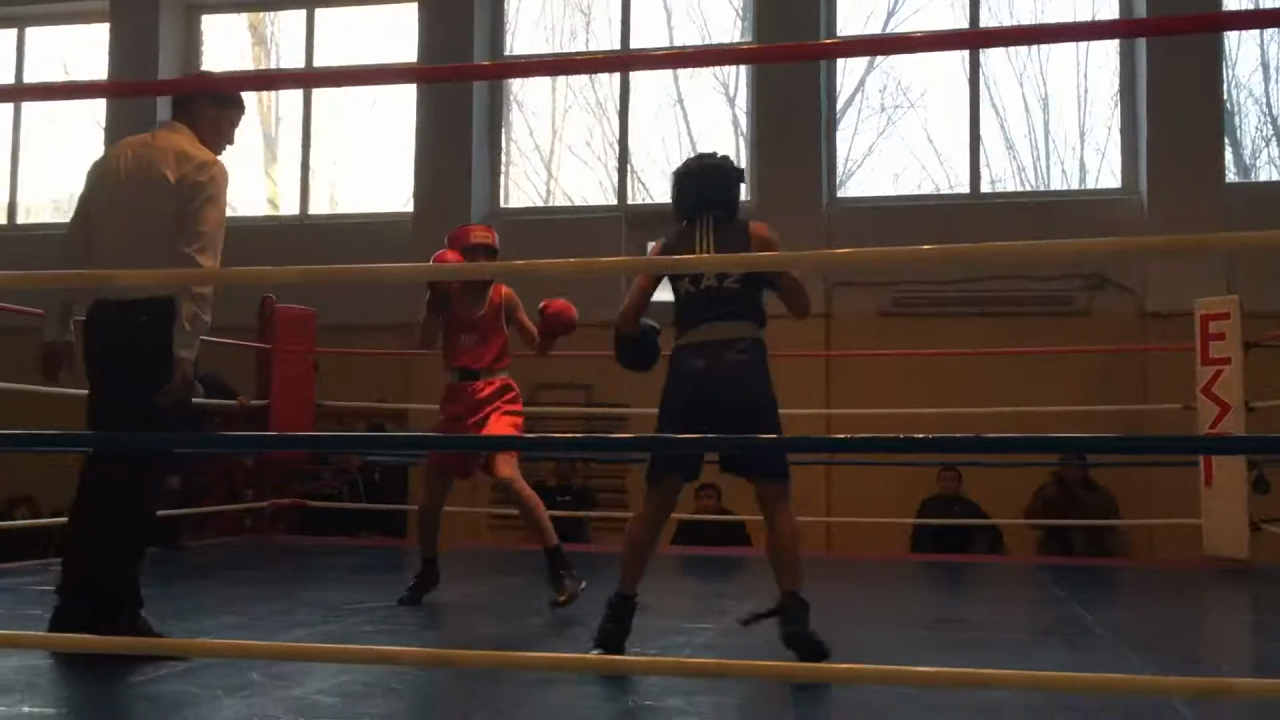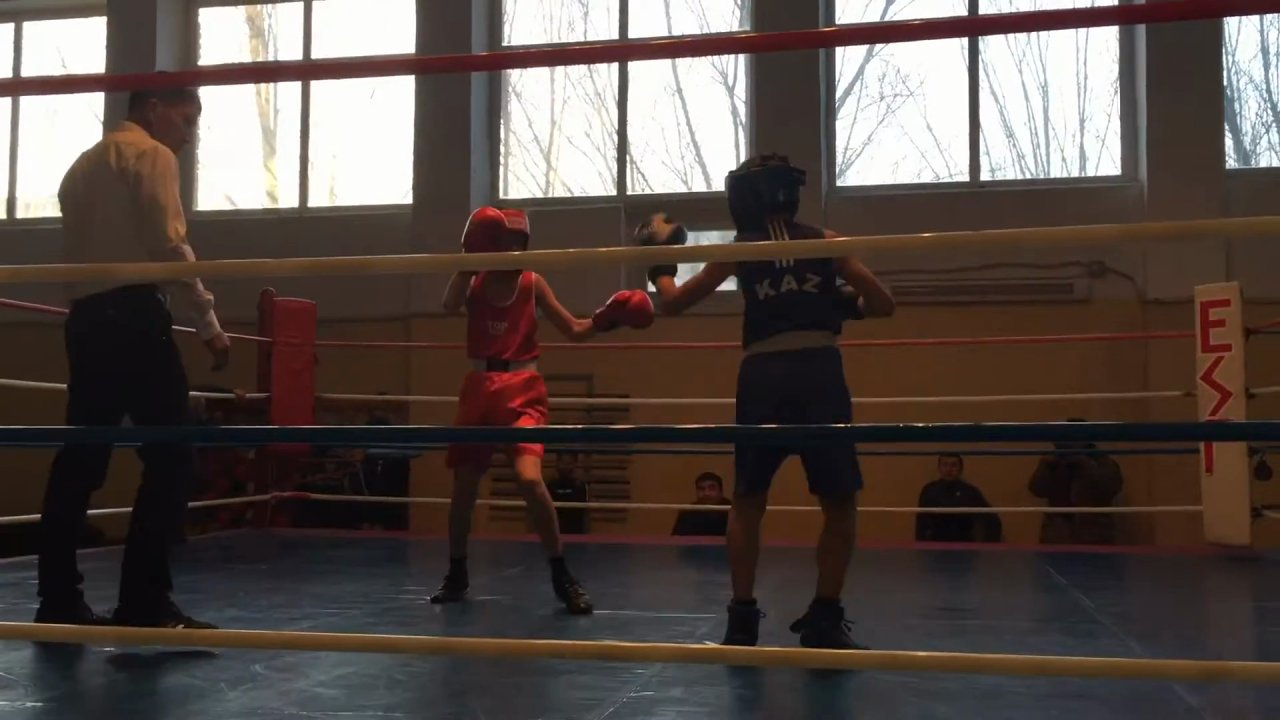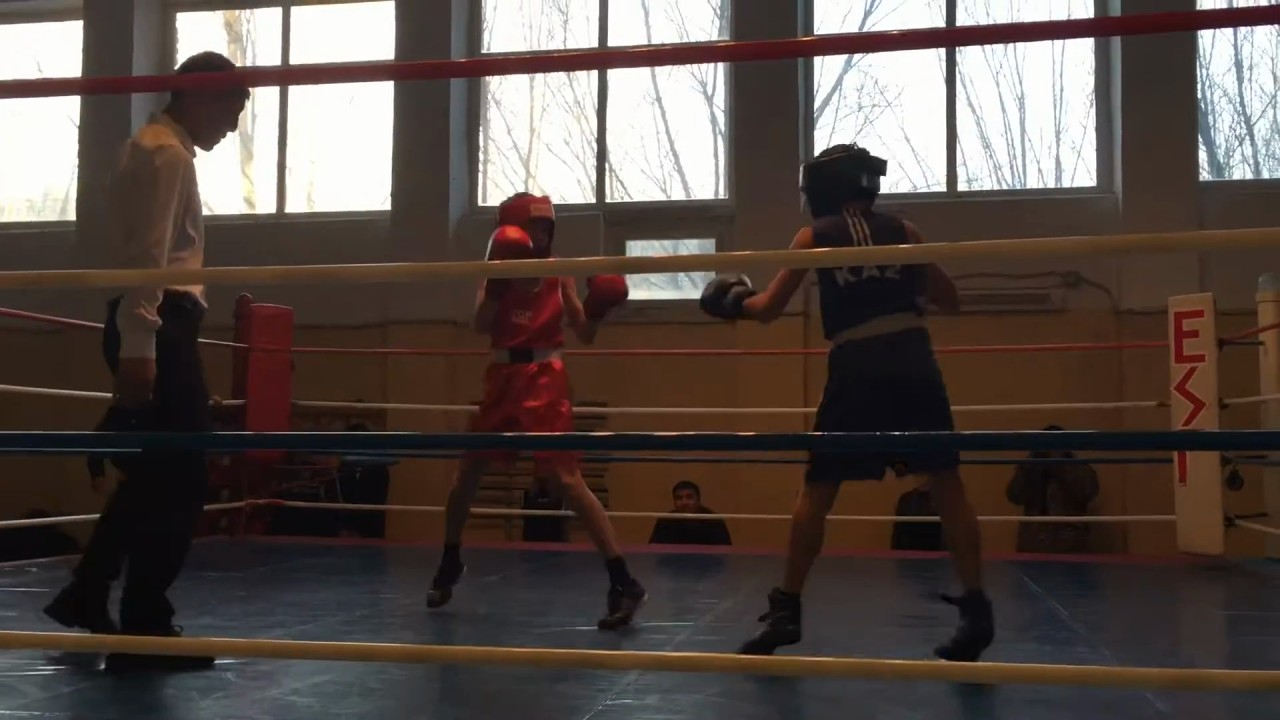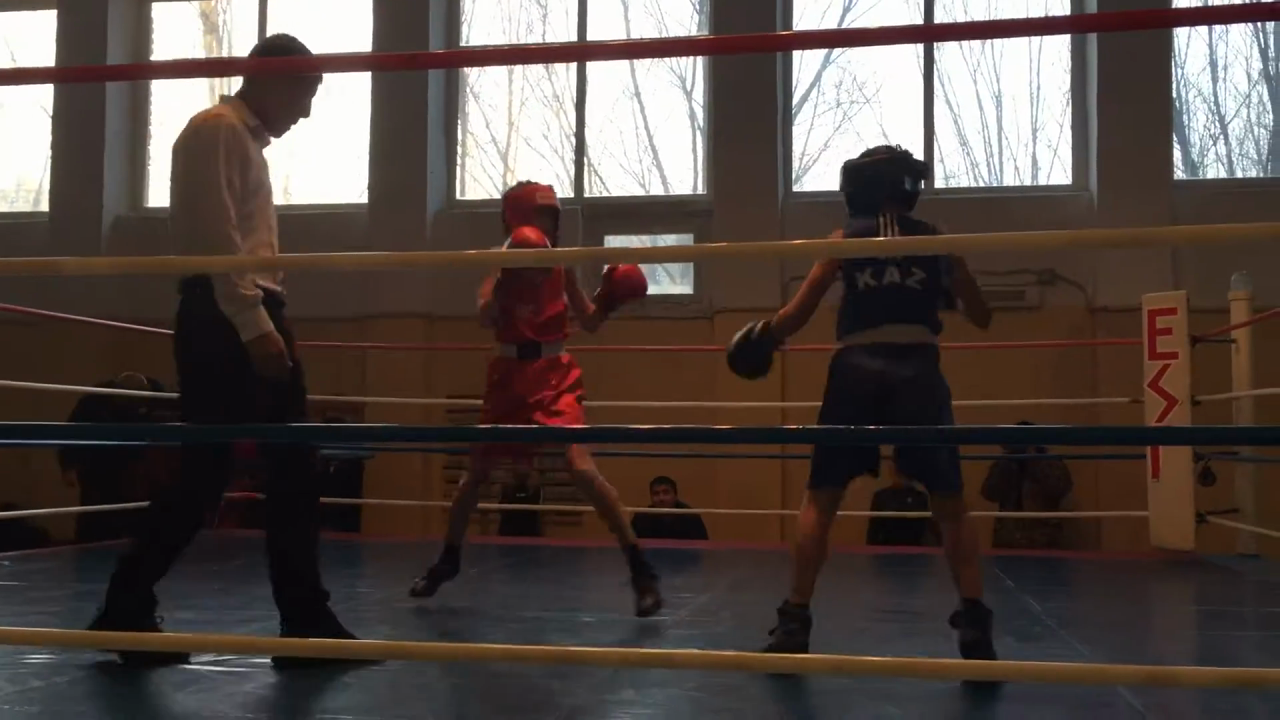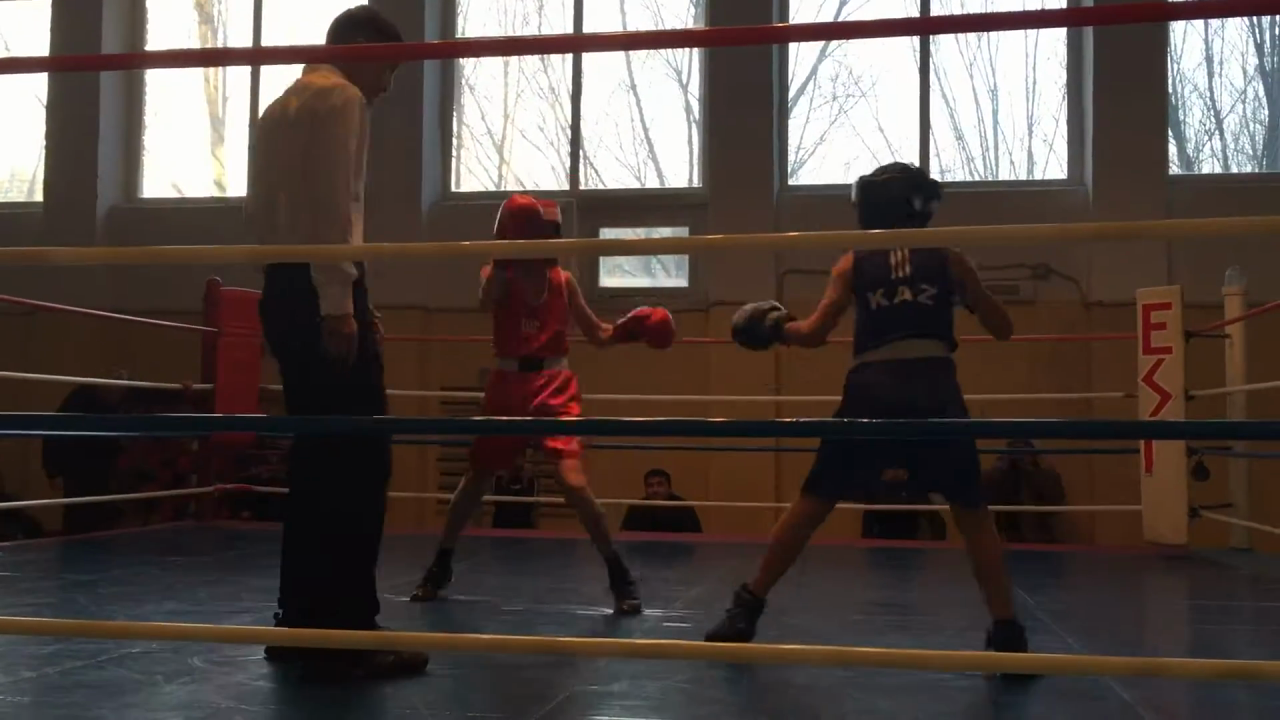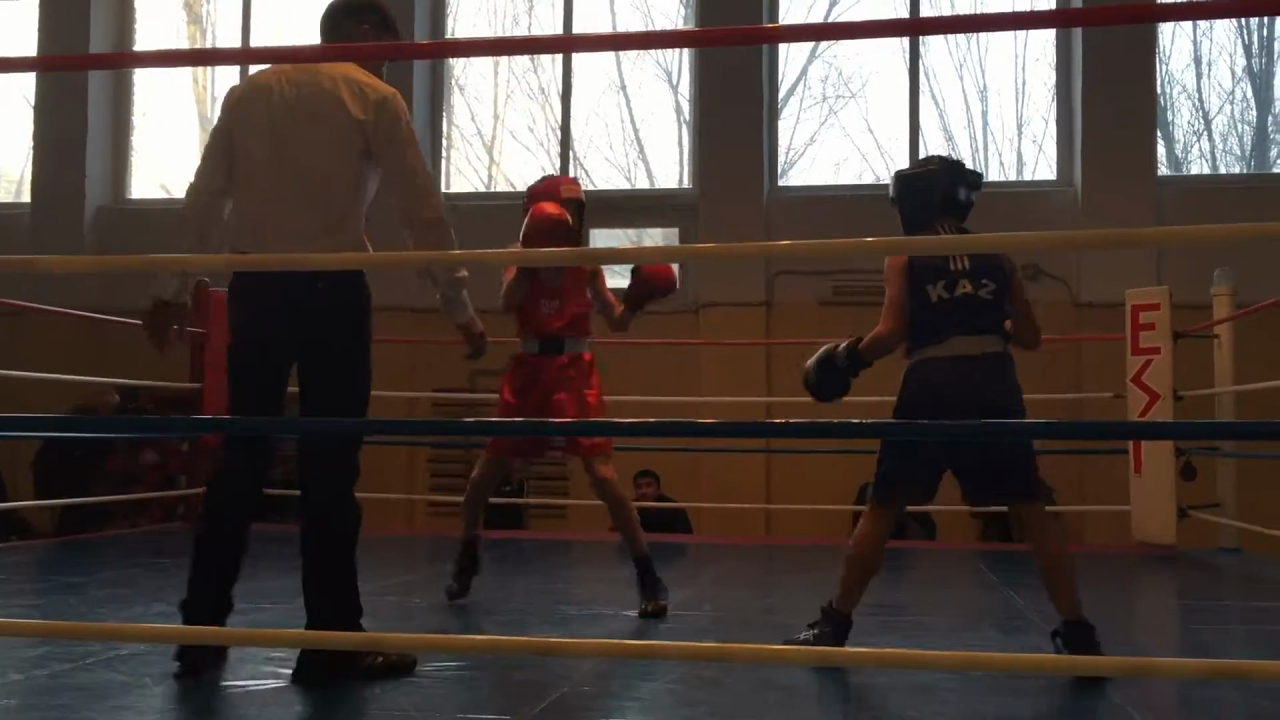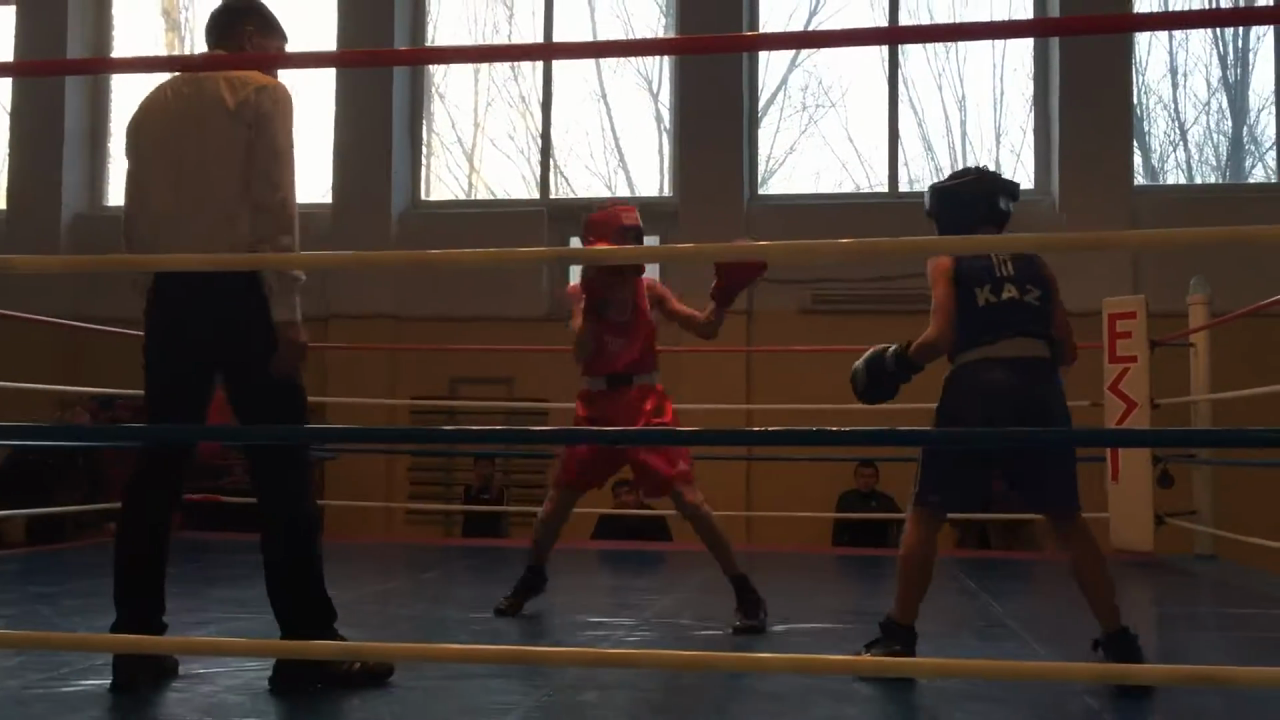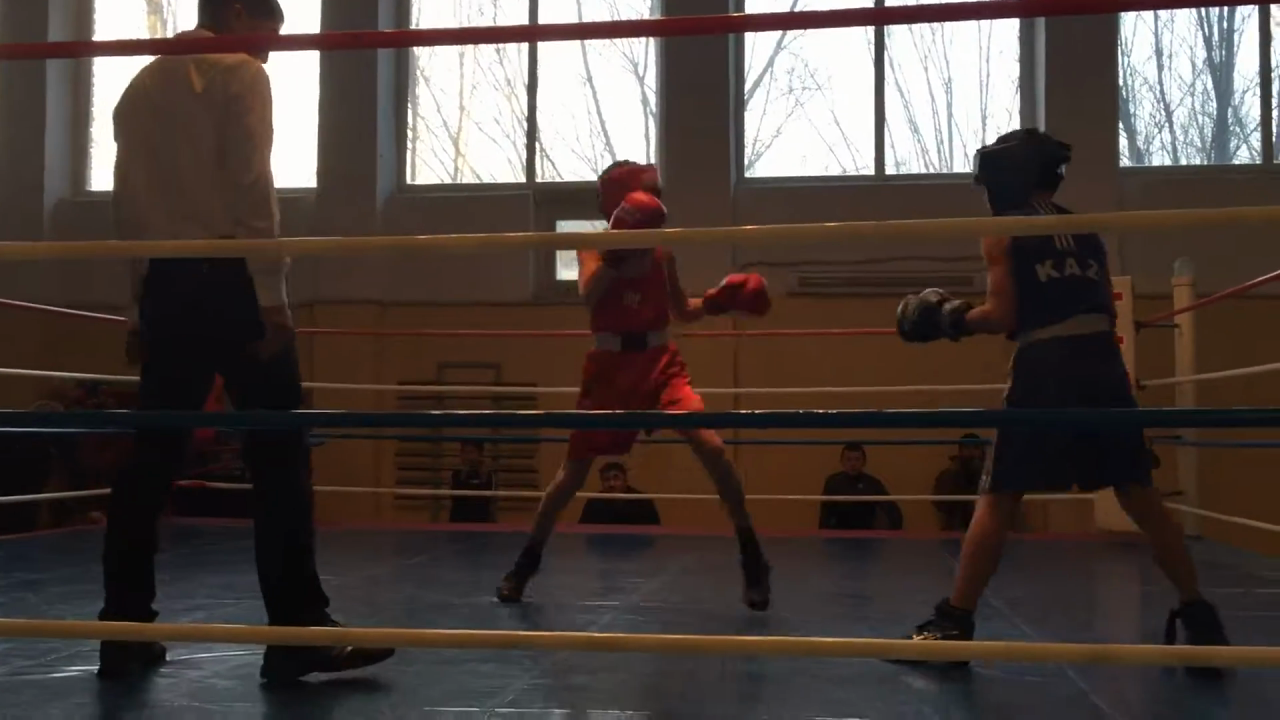
dt=0.5s
person 1, frame 1
left shoulder: (112, 159)
right shoulder: (201, 166)
left elbow: (74, 251)
right elbow: (197, 265)
left wrist: (58, 329)
right wrist: (186, 350)
left hip: (104, 322)
right hip: (154, 323)
left knee: (107, 462)
right knee: (140, 472)
left ankle: (78, 606)
right ankle: (113, 619)
person 1, frame 2
left shoulder: (81, 166)
right shoulder: (150, 155)
left elbow: (78, 254)
right elbow: (168, 244)
right wrist: (207, 322)
left hip: (85, 319)
right hip: (132, 314)
left knee: (80, 458)
right knee: (171, 456)
left ankle: (59, 601)
right ankle: (145, 602)
person 1, frame 3
left shoulder: (154, 150)
right shoulder: (165, 153)
right elbow: (148, 257)
right wrist: (140, 344)
left hip: (148, 330)
right hip: (152, 329)
left knee: (155, 470)
right knee: (182, 475)
left ankle: (87, 596)
right ankle: (143, 626)
person 1, frame 4
left shoulder: (248, 142)
right shoulder: (217, 129)
right elbow: (218, 238)
right wrist: (253, 323)
left hip: (257, 319)
right hip: (224, 321)
left knee: (293, 471)
right knee: (203, 474)
left ankle: (305, 620)
right ankle: (125, 612)
person 1, frame 5
left shoulder: (282, 107)
right shoulder: (342, 99)
right elbow: (332, 204)
right wrist: (338, 303)
left hip: (283, 291)
right hip: (319, 296)
left knee: (316, 456)
right knee: (361, 458)
left ankle: (301, 621)
right ankle: (346, 632)
person 1, frame 6
left shoulder: (249, 91)
right shoulder: (374, 98)
left elbow: (203, 198)
right elbow: (422, 210)
left wrist: (175, 289)
right wrist: (460, 307)
left hip: (256, 288)
right hip: (330, 290)
left knee: (241, 456)
right knee: (329, 463)
left ankle: (203, 626)
right ankle: (331, 639)
person 1, frame 7
left shoulder: (151, 107)
right shoulder: (261, 92)
left elbow: (136, 225)
right elbow: (274, 207)
right wrist: (286, 311)
left hip: (171, 297)
right hip: (239, 291)
left knee: (160, 466)
right knee: (282, 467)
left ankle: (136, 644)
right ankle: (309, 641)
person 1, frame 8
left shoulder: (139, 87)
right shoulder: (238, 72)
left elbow: (127, 208)
right elbow: (250, 190)
left wrist: (141, 304)
right wrist: (271, 294)
left hip: (166, 283)
right hip: (228, 278)
left knee: (153, 453)
right knee: (279, 451)
left ankle: (125, 630)
right ankle: (298, 629)
person 2, frame 1
left shoulder: (667, 247)
right shoulder: (756, 236)
left elbow: (624, 322)
right elbow: (801, 307)
left wrist: (630, 340)
right wrist: (778, 272)
left hip: (687, 372)
right hip: (743, 366)
left knee: (659, 498)
right knee: (775, 498)
left ankle: (620, 613)
right ankle: (794, 614)
person 2, frame 2
left shoulder: (739, 251)
right shoulder: (826, 242)
left elbow: (673, 304)
right elbow: (883, 305)
left wrist: (658, 259)
right wrist: (846, 304)
left hip: (763, 378)
right hip: (819, 374)
left knee: (748, 505)
right knee: (840, 505)
left ankle: (743, 616)
right ankle: (824, 619)
person 2, frame 3
left shoulder: (813, 236)
right shoulder: (900, 229)
left elbow: (767, 307)
right elbow: (949, 300)
left wrist: (733, 302)
left hip: (857, 366)
right hip: (913, 360)
left knee: (816, 493)
right knee: (948, 488)
left ankle: (785, 613)
right ankle: (974, 607)
person 2, frame 4
left shoulder: (845, 239)
right shoulder: (936, 239)
left elbow: (796, 315)
right elbow: (981, 317)
left wrist: (762, 338)
left hip: (855, 373)
right hip: (919, 375)
left knee: (820, 501)
right knee: (950, 504)
left ankle: (794, 621)
right ankle: (973, 619)
person 2, frame 5
left shoulder: (853, 263)
right shoulder: (946, 257)
left elbow: (815, 333)
right elbow: (1001, 328)
left wrist: (770, 326)
right wrist: (965, 299)
left hip: (871, 389)
right hip: (934, 388)
left knee: (811, 504)
right knee: (972, 515)
left ankle: (745, 610)
right ankle: (1007, 633)
person 2, frame 6
left shoulder: (902, 256)
right shoulder: (996, 254)
left elbow: (891, 334)
right elbow: (1030, 337)
left wrist: (847, 358)
left hip: (931, 384)
right hip: (992, 384)
left knee: (883, 509)
right knee: (1030, 511)
left ankle: (833, 623)
right ankle: (1077, 634)
person 2, frame 7
left shoulder: (947, 261)
right shoulder: (1034, 262)
left elbow: (941, 337)
right elbow: (1065, 350)
left wrist: (898, 362)
left hip: (978, 390)
right hip: (1039, 390)
left knee: (928, 513)
right knee: (1067, 521)
left ankle: (896, 639)
right ankle: (1120, 644)
person 2, frame 8
left shoulder: (1003, 233)
right shoulder: (1086, 231)
left elbow: (1000, 316)
right elbow: (1107, 317)
left wrist: (947, 317)
left hip: (1046, 369)
right hip: (1105, 366)
left knee: (998, 501)
right knee: (1140, 496)
left ankle: (953, 623)
right ankle: (1200, 619)
person 3, frame 1
left shoulder: (504, 295)
right shoulder: (449, 295)
left elbow: (538, 345)
right elbow: (425, 342)
left wrist: (549, 331)
right wrist: (436, 299)
left hip: (498, 396)
right hip: (457, 398)
left knee: (508, 476)
right knee: (433, 493)
left ankle: (560, 566)
right ankle: (427, 573)
person 3, frame 2
left shoulder: (532, 283)
right shoulder: (473, 279)
left elbow: (574, 331)
right elbow: (449, 305)
left wrist: (605, 319)
right wrist: (470, 258)
left hip: (522, 390)
right hip: (479, 388)
left knee: (530, 479)
right knee: (464, 489)
left ankle: (562, 576)
right ankle: (456, 575)
person 3, frame 3
left shoulder: (559, 274)
right shoulder: (498, 271)
left elbow: (585, 334)
right elbow: (482, 325)
left wrist: (597, 308)
right wrist: (496, 279)
left hip: (546, 382)
right hip: (503, 381)
left knee: (569, 482)
right knee: (466, 479)
left ankle: (623, 583)
right ankle: (449, 566)
person 3, frame 4
left shoulder: (562, 265)
right shoulder: (498, 264)
left elbow: (588, 319)
right elbow: (485, 319)
left wrist: (608, 299)
right wrist: (505, 275)
left hip: (555, 374)
right hip: (508, 374)
left knee: (581, 468)
right knee: (477, 473)
left ankle: (640, 568)
right ankle: (447, 559)
person 3, frame 5
left shoulder: (564, 280)
right shoulder: (498, 270)
left elbow: (597, 334)
right elbow: (487, 303)
left wrist: (629, 327)
right wrist: (504, 254)
left hip: (555, 388)
right hip: (507, 387)
left knee: (573, 485)
right knee: (475, 481)
left ankle: (619, 576)
right ankle: (440, 567)
person 3, frame 6
left shoulder: (585, 264)
right shoulder: (519, 256)
left elbow: (617, 321)
right elbow: (508, 304)
left wrist: (636, 298)
right wrist: (529, 257)
left hip: (574, 372)
right hip: (527, 371)
left knee: (603, 475)
right knee: (490, 469)
left ankle: (648, 576)
right ankle: (467, 558)
person 3, frame 7
left shoulder: (648, 288)
right shoulder: (578, 292)
left elbow: (705, 328)
right elbow: (582, 357)
left wrist: (725, 293)
right wrist: (595, 303)
left hip: (646, 404)
right hip: (597, 406)
left knee: (689, 501)
right knee: (558, 503)
left ankle: (747, 594)
right ankle: (531, 579)
person 3, frame 8
left shoulder: (662, 252)
right shoulder: (594, 248)
left elbow: (683, 309)
right elbow: (589, 296)
left wrist: (719, 298)
right wrist: (618, 248)
left hip: (661, 364)
right hip: (609, 368)
left knee: (712, 448)
right knee: (572, 475)
left ankle: (750, 554)
right ankle: (527, 561)
